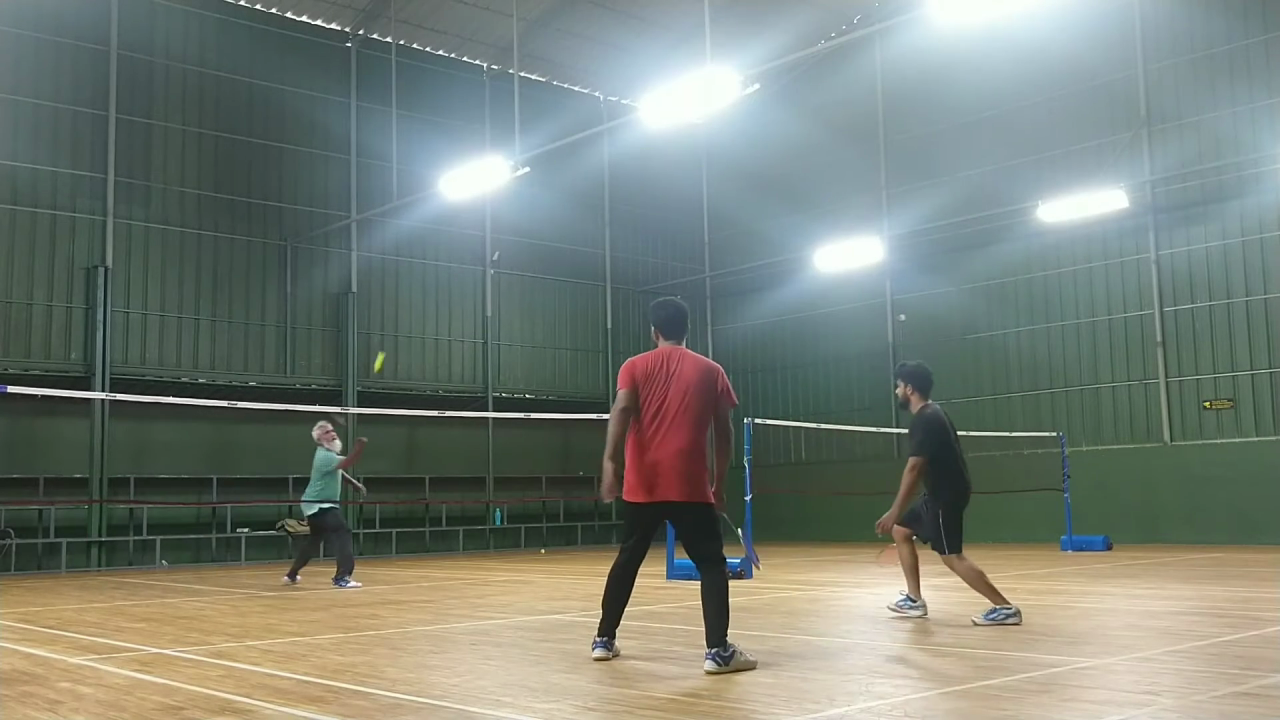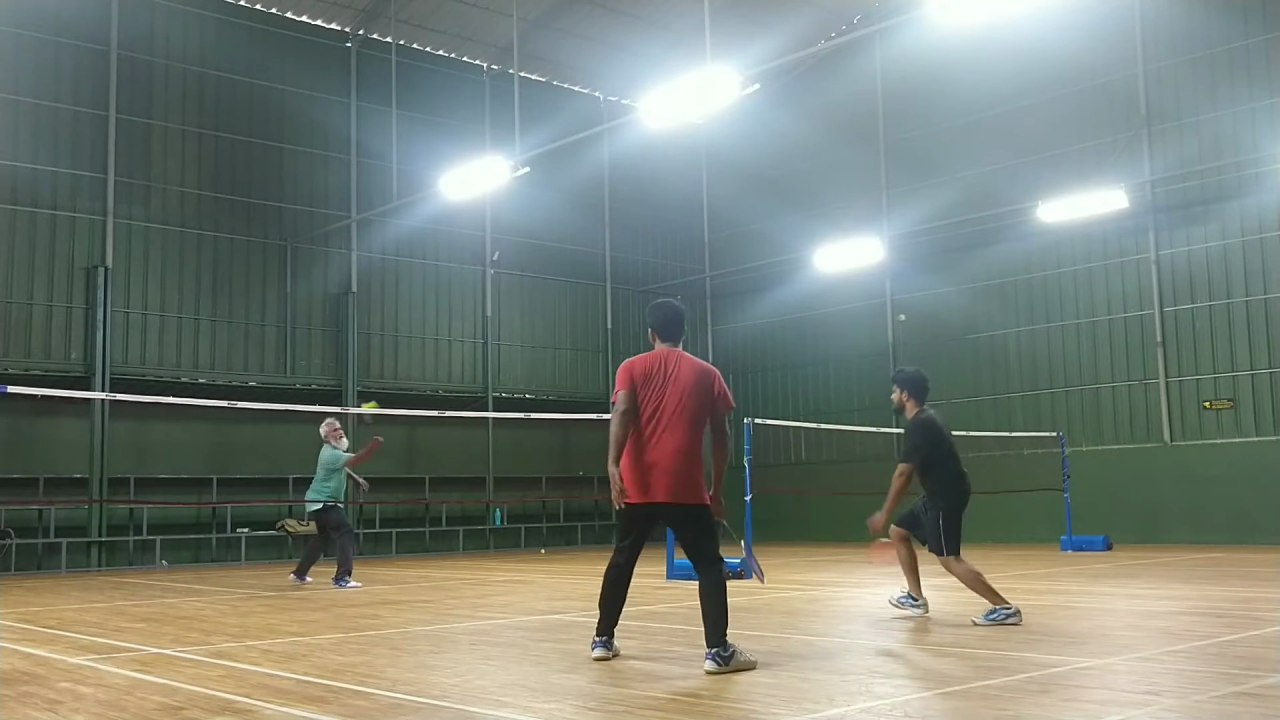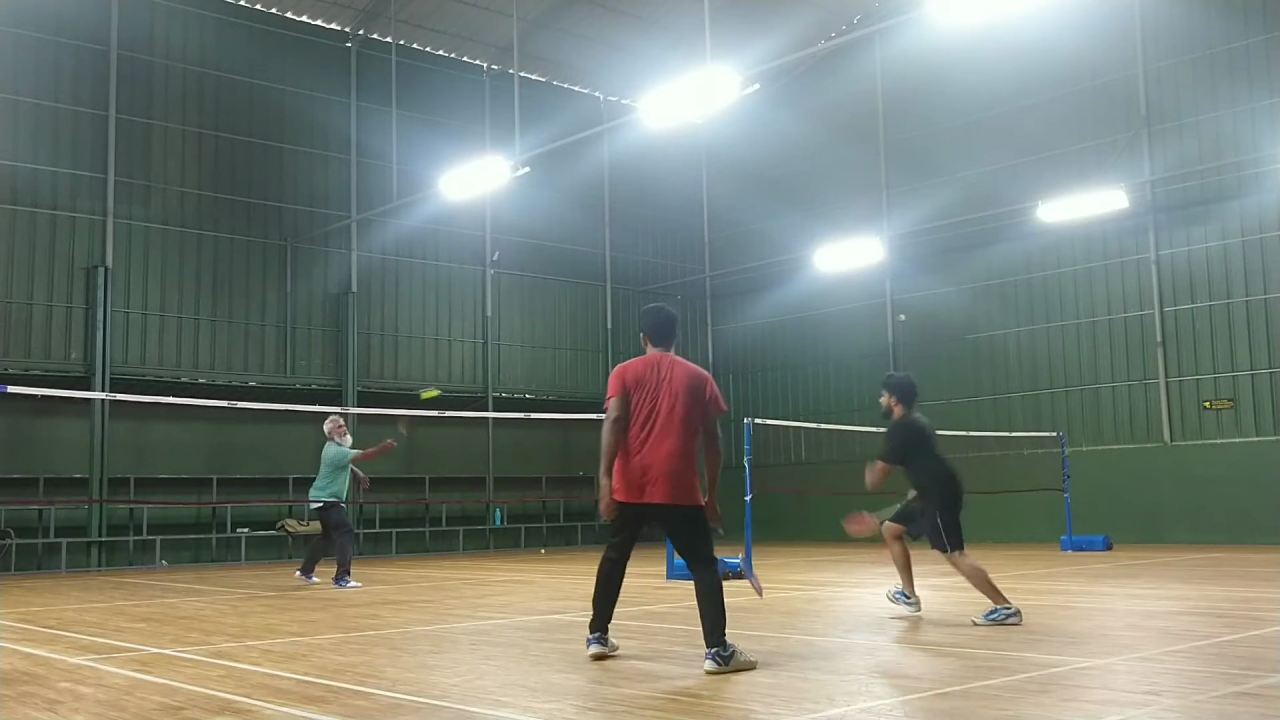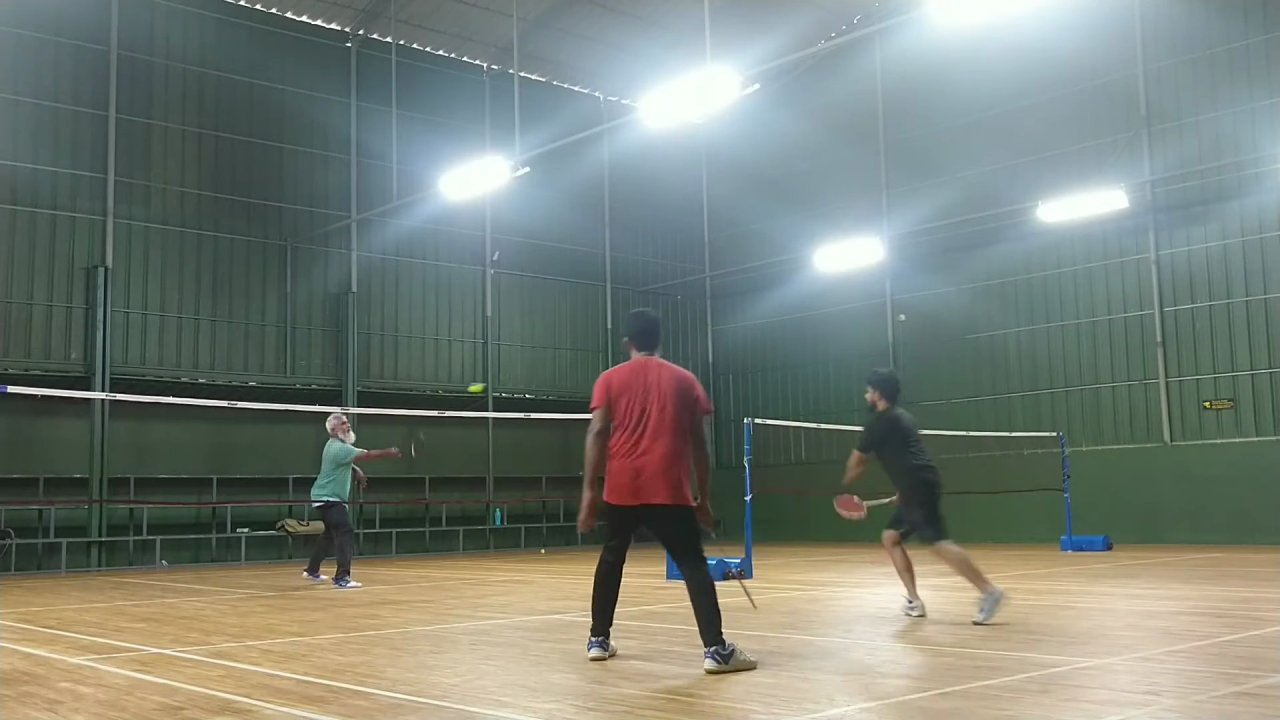
dt=0.1s
person 1, frame 1
left shoulder: (635, 367)
right shoulder: (711, 371)
left elbow: (621, 411)
right elbow: (723, 433)
left wrist: (609, 463)
right wrist: (718, 484)
left hip: (641, 484)
right hip: (689, 486)
left knee: (627, 560)
right knee: (711, 564)
left ankle: (604, 639)
right ankle: (718, 651)
person 1, frame 2
left shoulder: (633, 368)
right shoulder: (708, 374)
left elbow: (622, 413)
right elbow: (721, 437)
left wrist: (613, 466)
right wrist: (717, 490)
left hip: (637, 485)
right hip: (685, 487)
left knee: (622, 560)
right knee: (709, 565)
left ankle: (603, 639)
right ankle: (718, 651)
person 1, frame 3
left shoulder: (624, 373)
right shoulder: (699, 378)
left elbow: (614, 422)
right elbow: (712, 442)
left wrist: (605, 477)
right wrist: (712, 495)
left hip: (630, 486)
right hip: (679, 489)
left knee: (615, 557)
right knee: (704, 566)
left ankle: (598, 636)
right ankle: (717, 650)
person 1, frame 4
left shoulder: (611, 379)
right shoulder: (685, 380)
left elbow: (597, 434)
right elbow: (698, 443)
left wrist: (589, 490)
right wrist: (703, 497)
left hip: (621, 488)
right hip: (669, 489)
left knee: (611, 560)
right knee: (694, 565)
left ankle: (599, 639)
right ankle: (716, 649)
person 2, frame 1
left shoulder: (925, 419)
right shoulder: (930, 414)
left elbow: (914, 468)
left wrist: (894, 511)
left hip: (947, 495)
right hip: (938, 494)
left knee: (952, 557)
right knee: (900, 532)
left ankle: (1006, 608)
right ankle: (915, 599)
person 2, frame 2
left shoulder: (918, 425)
right shoulder: (925, 419)
left elbow: (903, 473)
left wrist: (884, 513)
left hip: (946, 497)
right hip: (936, 496)
left knee: (949, 560)
right knee: (897, 532)
left ankle: (1005, 608)
right ankle: (915, 597)
person 2, frame 3
left shoulder: (901, 428)
right shoulder: (914, 423)
left elbow: (878, 474)
left wrist: (870, 479)
right wrist: (918, 491)
left hip: (940, 495)
right hip: (932, 495)
left knee: (955, 556)
right knee: (890, 531)
left ankle: (1005, 607)
right ankle: (909, 595)
person 2, frame 4
left shoulder: (880, 421)
right shoulder: (899, 417)
left elbow: (856, 462)
left wrist: (849, 476)
right wrist: (902, 492)
left hip: (917, 489)
right hip: (916, 488)
left knee: (939, 545)
right knee: (890, 539)
left ankle: (989, 593)
right ankle: (914, 600)
